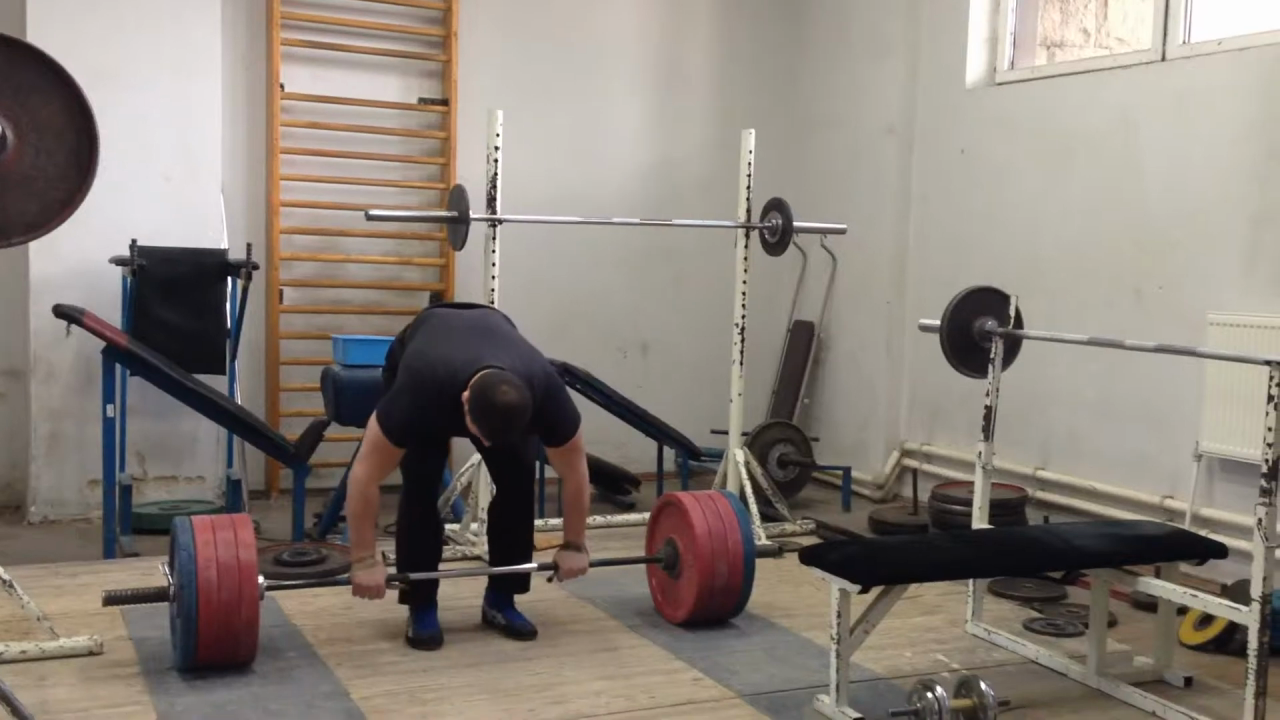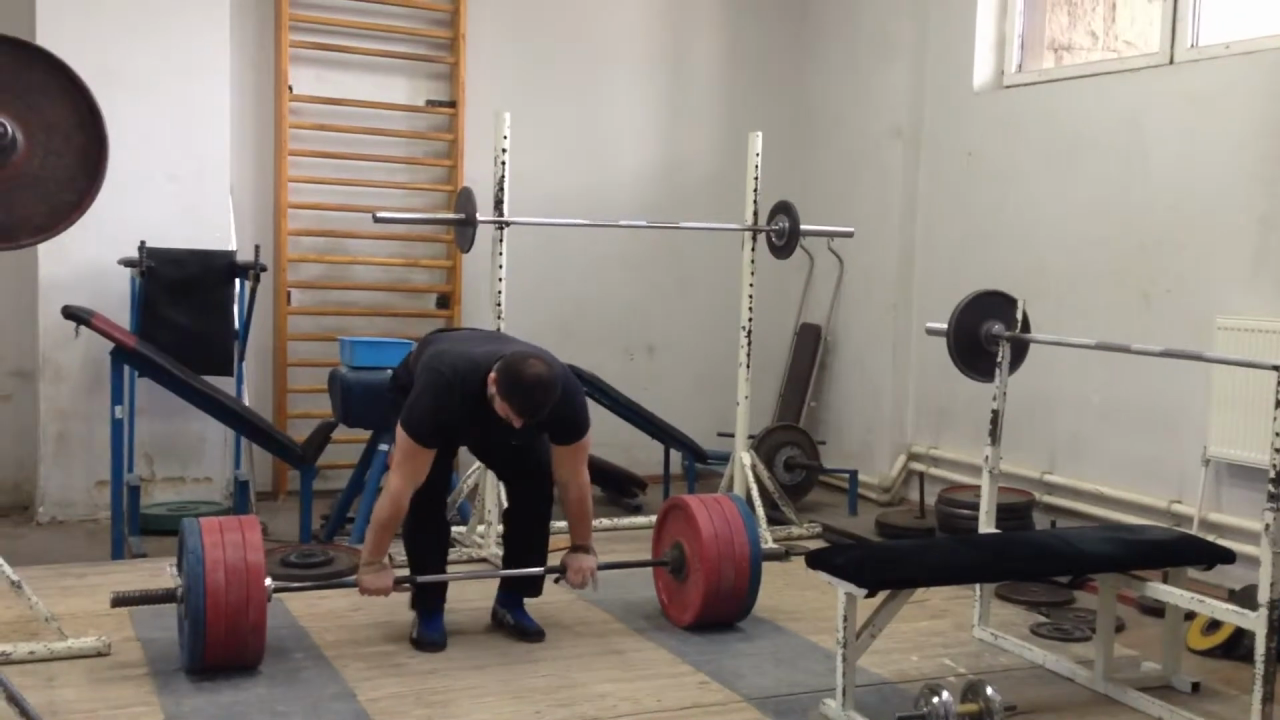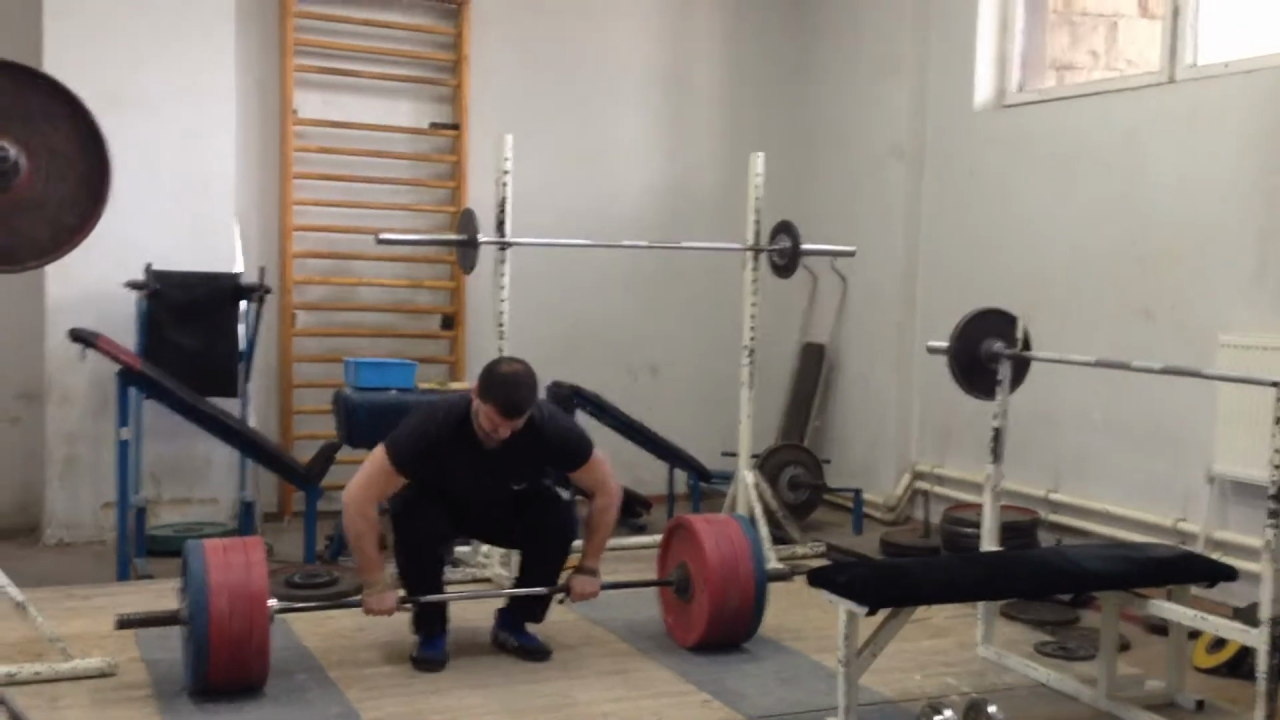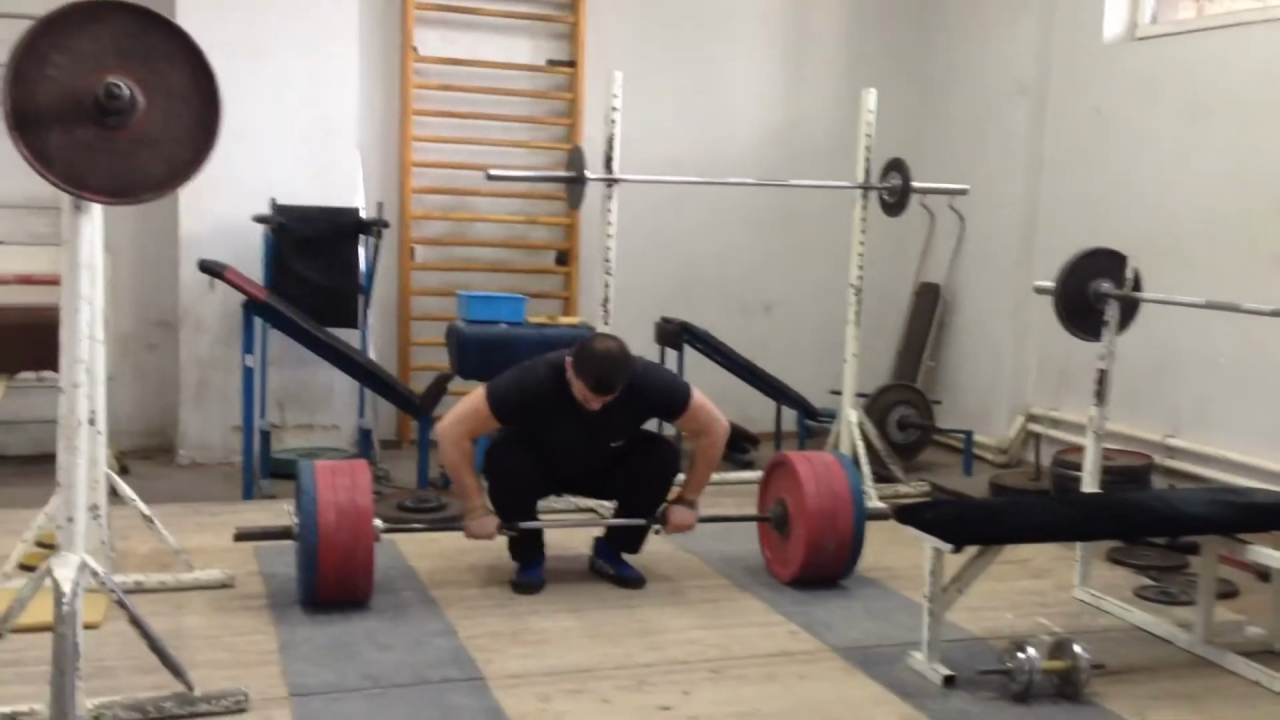
dt=0.7s
person 1, frame 1
left shoulder: (545, 393)
right shoulder: (419, 390)
left elbow: (574, 473)
right elbow: (364, 475)
left wrist: (574, 545)
right wrist: (364, 560)
left knee: (518, 477)
right knee: (422, 482)
left ankle: (500, 599)
right ankle: (421, 607)
person 1, frame 2
left shoulder: (564, 393)
right shoulder: (440, 386)
left elbow: (572, 479)
right elbow: (402, 484)
left wrist: (582, 548)
right wrist: (373, 563)
left hip: (489, 405)
right hip: (417, 388)
left knee: (535, 483)
right knee: (427, 491)
left ankle: (511, 602)
right ankle: (428, 610)
person 1, frame 3
left shoulder: (552, 427)
right shoulder: (434, 423)
left elbow: (607, 490)
right elbow: (358, 497)
left wrist: (589, 568)
right wrist: (375, 584)
left hip: (506, 502)
right hip: (436, 498)
left knee: (559, 521)
right knee: (417, 527)
left ankle: (513, 623)
right ankle: (431, 631)
person 1, frame 4
left shoulder: (649, 382)
right shoulder: (534, 380)
left elbow: (716, 429)
right elbow: (450, 430)
left wrist: (687, 501)
right wrist: (476, 510)
left hip: (605, 466)
right hip: (539, 464)
left knee: (663, 457)
right knee: (505, 462)
left ankle: (609, 552)
right ankle: (529, 557)
